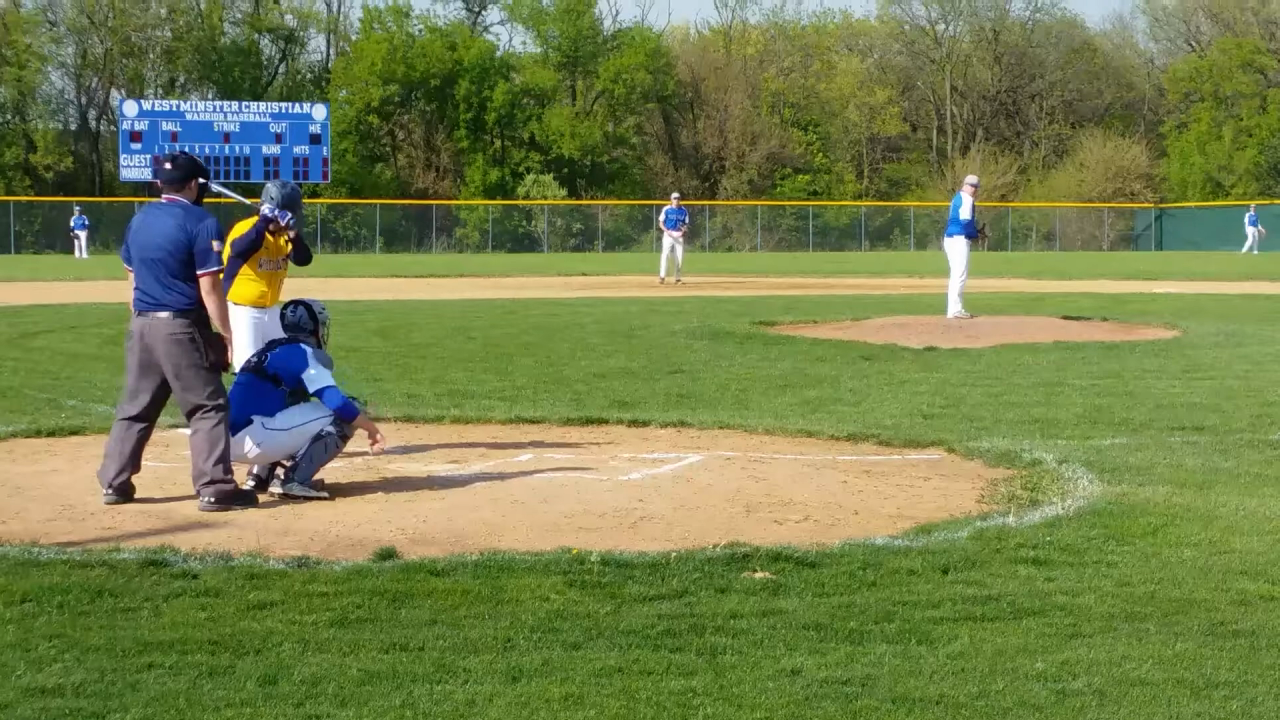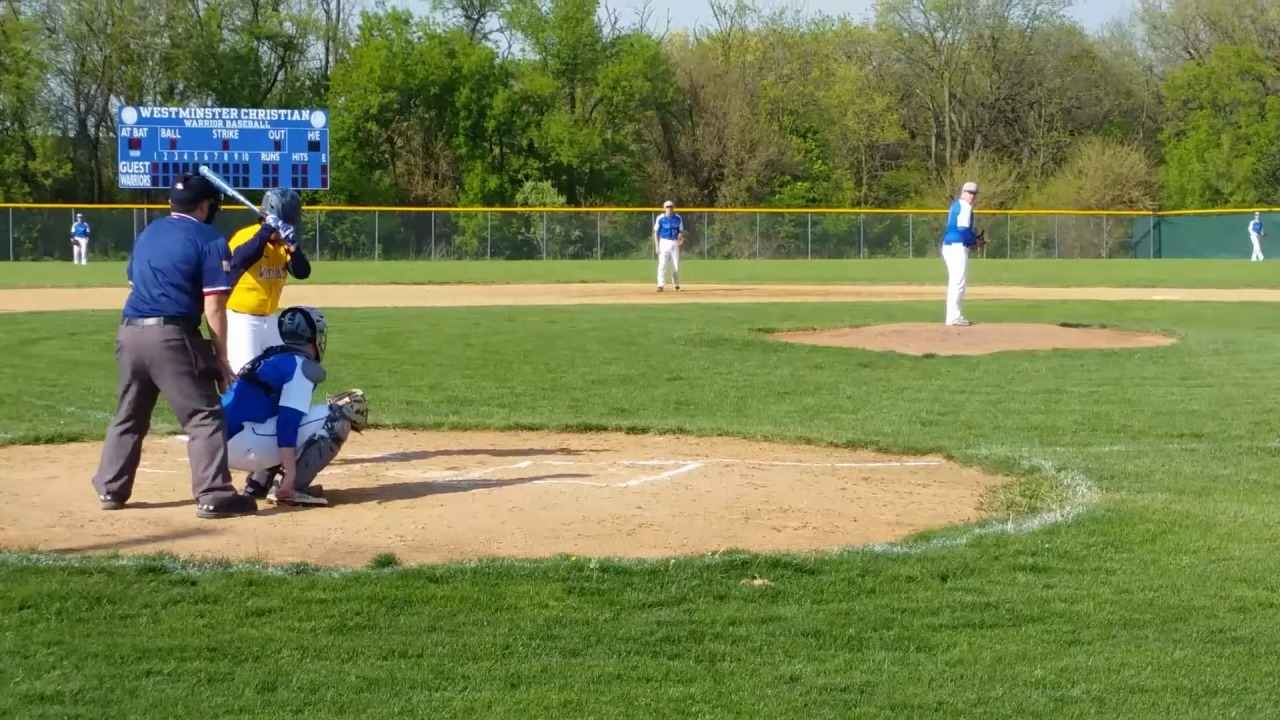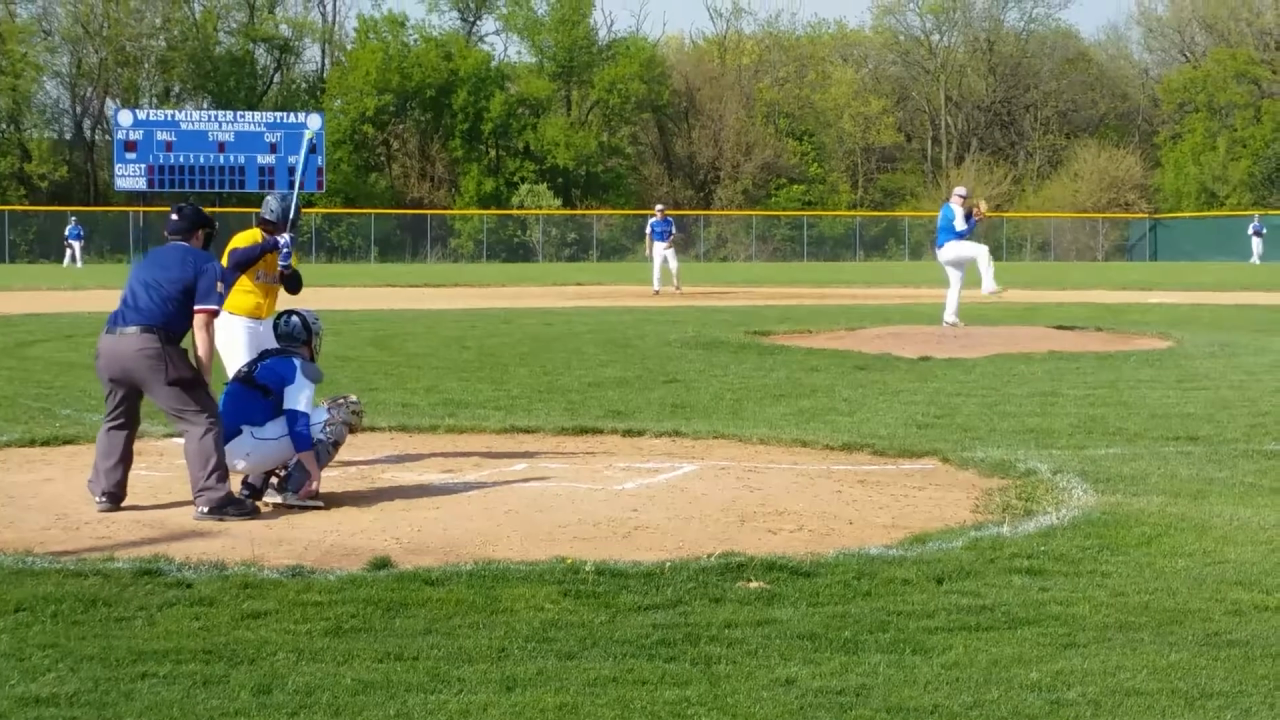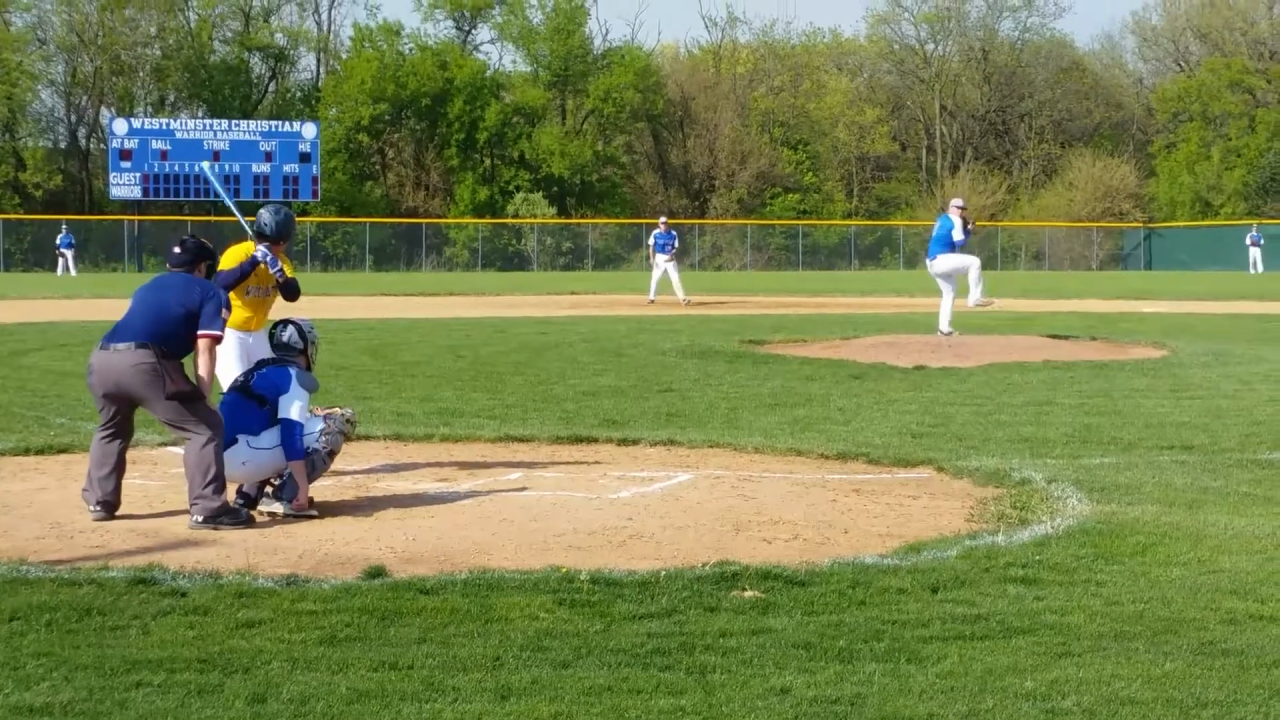
dt=0.4s
person 1, frame 1
left shoulder: (138, 219)
right shoulder: (201, 221)
left elbow: (133, 277)
right elbow: (209, 288)
right wrist: (225, 335)
left hip: (140, 325)
right hip: (181, 327)
left knee: (134, 408)
right knee: (207, 408)
left ankle: (114, 484)
right ankle: (215, 490)
person 1, frame 2
left shoulder: (147, 233)
right shoulder: (211, 240)
right elbow: (213, 306)
right wrist: (221, 356)
left hip: (129, 333)
right hip: (169, 336)
left knee: (129, 416)
right knee: (205, 416)
left ankle: (111, 489)
right ankle: (214, 498)
person 1, frame 3
left shoulder: (147, 259)
right shoulder: (205, 263)
right elbow: (201, 327)
right wrist: (204, 379)
left hip: (108, 343)
right hip: (148, 346)
left knee: (118, 419)
right knee: (202, 417)
left ankle: (105, 493)
right ankle: (212, 501)
person 1, frame 4
left shoulder: (149, 286)
right shoulder: (210, 292)
right elbow: (204, 351)
right wrist: (201, 399)
left hip: (101, 360)
right hip: (142, 362)
left knee: (112, 430)
right knee: (205, 427)
left ankle: (100, 502)
right ankle: (207, 510)
person 2, frame 1
left shoulder: (269, 352)
right shoulder: (305, 354)
right elbow: (335, 401)
right wrist: (372, 429)
left hip: (232, 440)
right hip: (255, 441)
right knee: (343, 414)
left ankle: (259, 475)
right ankle: (295, 481)
person 2, frame 2
left shoulder: (269, 359)
right shoulder: (300, 365)
right elbow: (288, 422)
right wrist: (291, 474)
left hip: (226, 447)
right hip: (246, 443)
right knee: (335, 417)
left ankle: (259, 482)
right ankle: (294, 488)
person 2, frame 3
left shoulder: (262, 362)
right shoulder: (298, 368)
right elbow: (299, 425)
right wrist: (315, 475)
left hip: (223, 450)
right hip: (245, 449)
right knee: (333, 419)
left ankle: (255, 485)
right ankle: (288, 490)
person 2, frame 4
left shoulder: (258, 371)
right shoulder: (293, 377)
right elbow: (291, 434)
right wrist: (303, 486)
right hip: (241, 457)
right knee: (330, 428)
left ankle: (249, 493)
right ankle: (282, 498)
person 3, frame 1
left shoulder: (283, 235)
right shoulder: (246, 227)
left elbow: (304, 259)
right elbow: (238, 250)
left wrist: (292, 231)
right wrist: (263, 222)
left hip: (270, 312)
right hip: (239, 312)
person 3, frame 2
left shoulder: (283, 244)
right shoulder: (246, 236)
left elbow: (302, 272)
right elbow: (239, 258)
left wrist: (292, 244)
right wrist: (268, 230)
left hip: (268, 319)
right hip: (238, 319)
person 3, frame 3
left shoulder: (284, 248)
right shoulder: (245, 239)
left elbow: (295, 288)
right elbow: (235, 260)
left wrist: (287, 268)
right wrist: (273, 244)
left hip: (264, 323)
right hip: (233, 322)
person 3, frame 4
left shoulder: (280, 260)
right shoulder: (237, 253)
left elbow: (292, 295)
right elbow: (220, 283)
left wrist: (280, 275)
right wrist: (253, 261)
left hip: (256, 334)
right hip: (226, 333)
